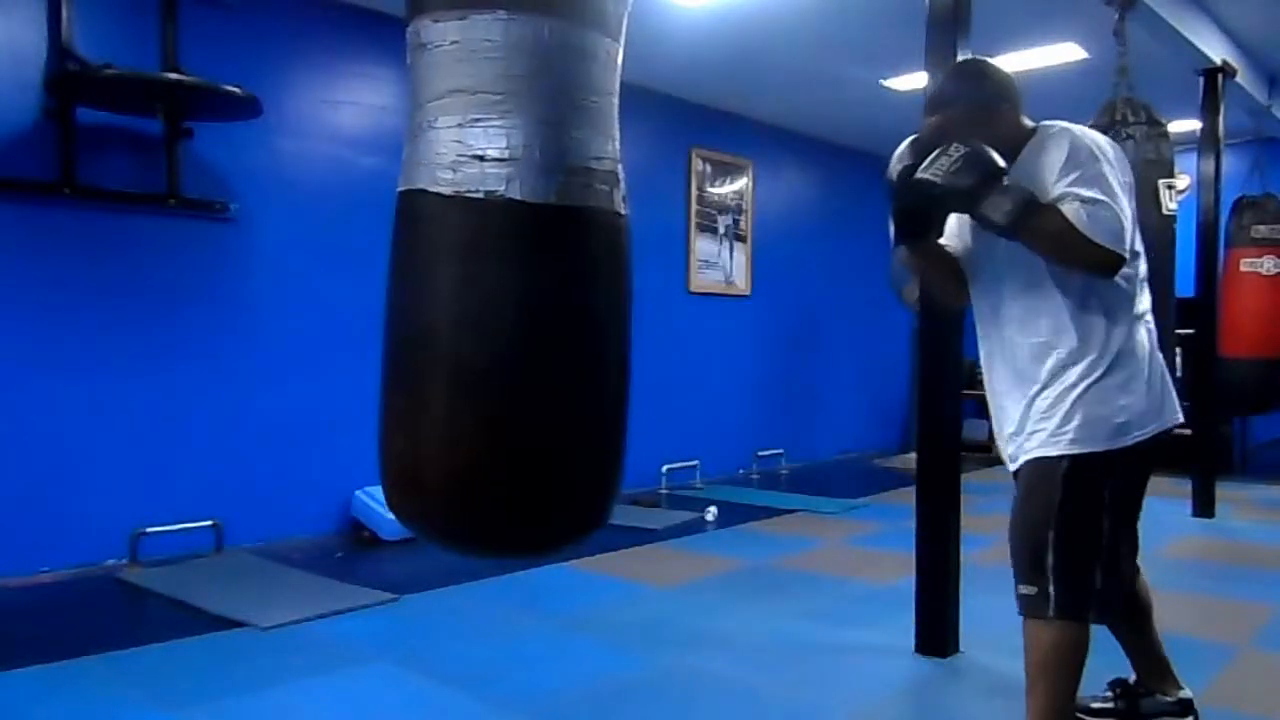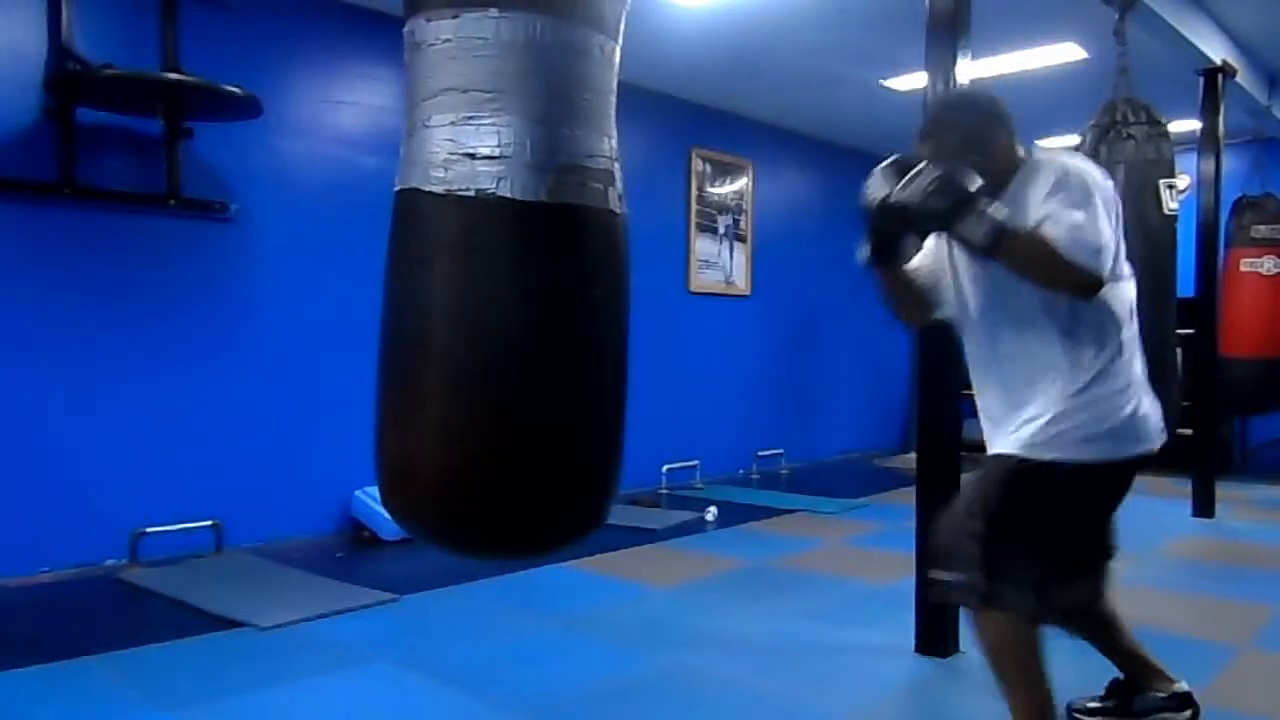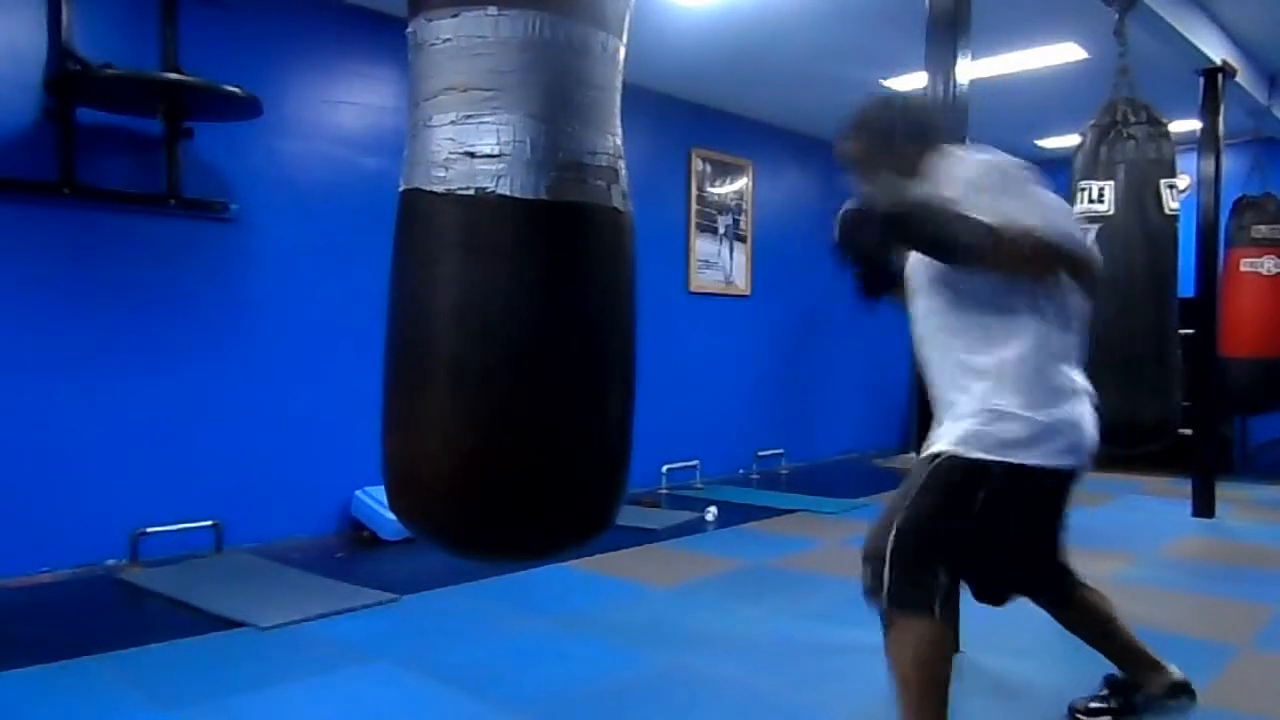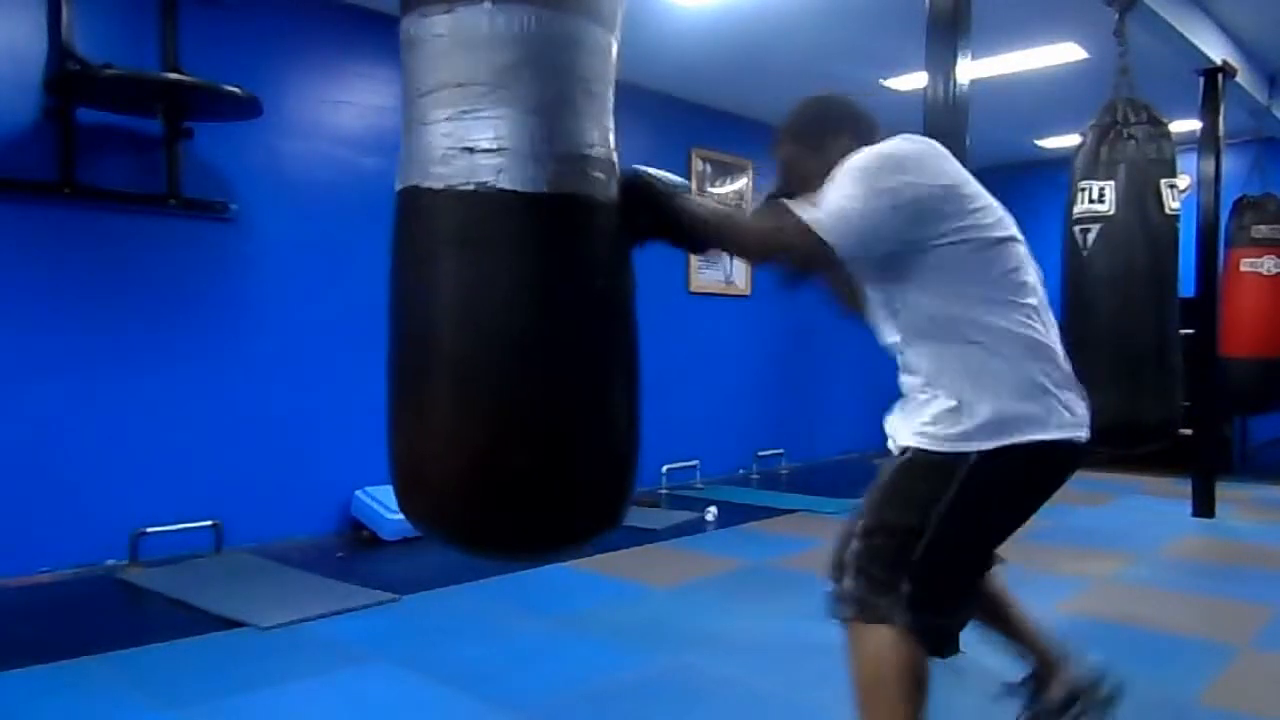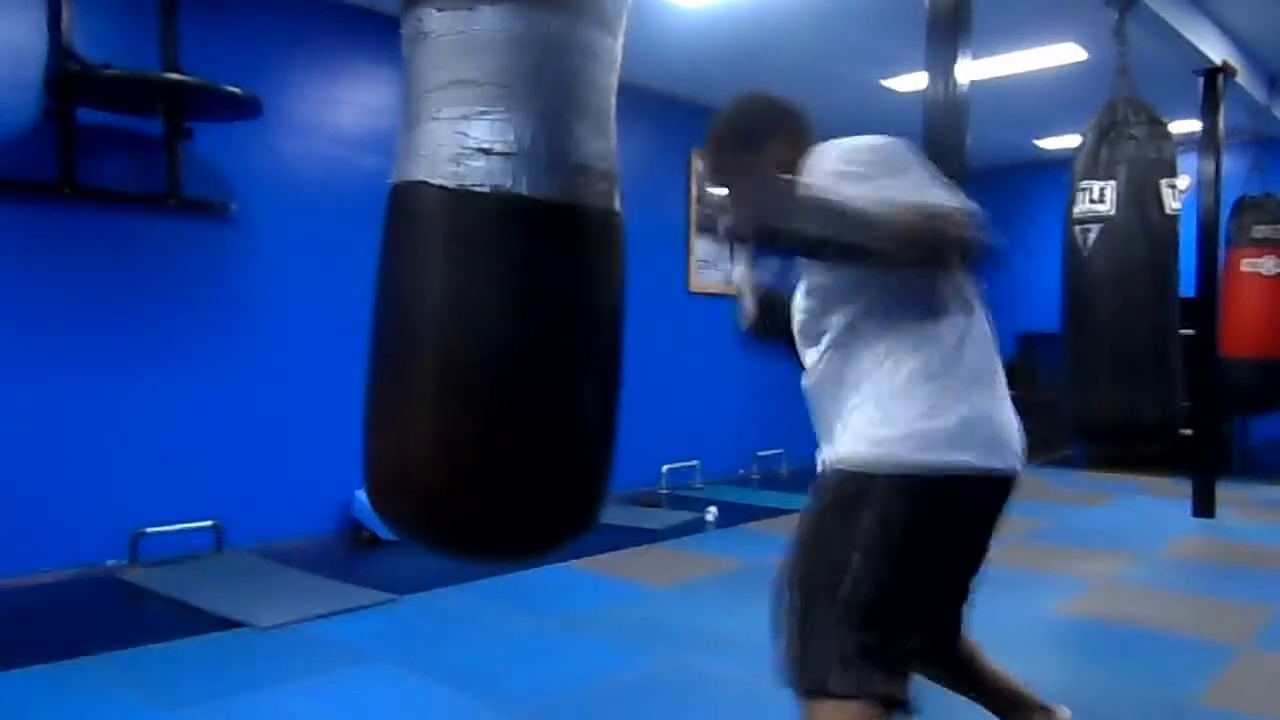
dt=0.5s
person 1, frame 1
left shoulder: (1075, 150)
right shoulder: (981, 176)
left elbow: (1103, 252)
right elbow: (954, 291)
left wrist: (996, 200)
right wrist: (917, 228)
left hip: (1090, 406)
right hip: (1048, 410)
left knee: (1053, 571)
right knee: (1098, 561)
person 1, frame 2
left shoulder: (1066, 178)
right shoulder: (959, 223)
left elbow: (1082, 274)
right elbow: (915, 306)
left wrist: (972, 222)
right wrist: (886, 246)
left hip: (1085, 422)
right hip: (1039, 430)
left knee: (976, 558)
right knee: (1055, 579)
person 1, frame 3
left shoulder: (977, 174)
right shoulder: (927, 206)
left elbow: (1072, 260)
left wrist: (949, 231)
right wrist: (885, 269)
left hip: (1012, 426)
right hip: (1027, 428)
left knee: (903, 565)
right knee: (1034, 570)
person 1, frame 4
left shoulder: (893, 163)
right shoulder: (911, 188)
left elbow: (803, 245)
right elbow: (874, 300)
left wrist: (674, 213)
left hip: (990, 420)
right hip: (1009, 417)
left knee: (878, 590)
right knee: (932, 568)
person 1, frame 5
left shoulder: (848, 163)
right shoulder: (816, 205)
left elbow: (954, 238)
left wrist: (836, 230)
right wrist: (786, 326)
left hip: (916, 447)
right hip: (934, 447)
left knee: (835, 653)
right knee: (912, 627)
